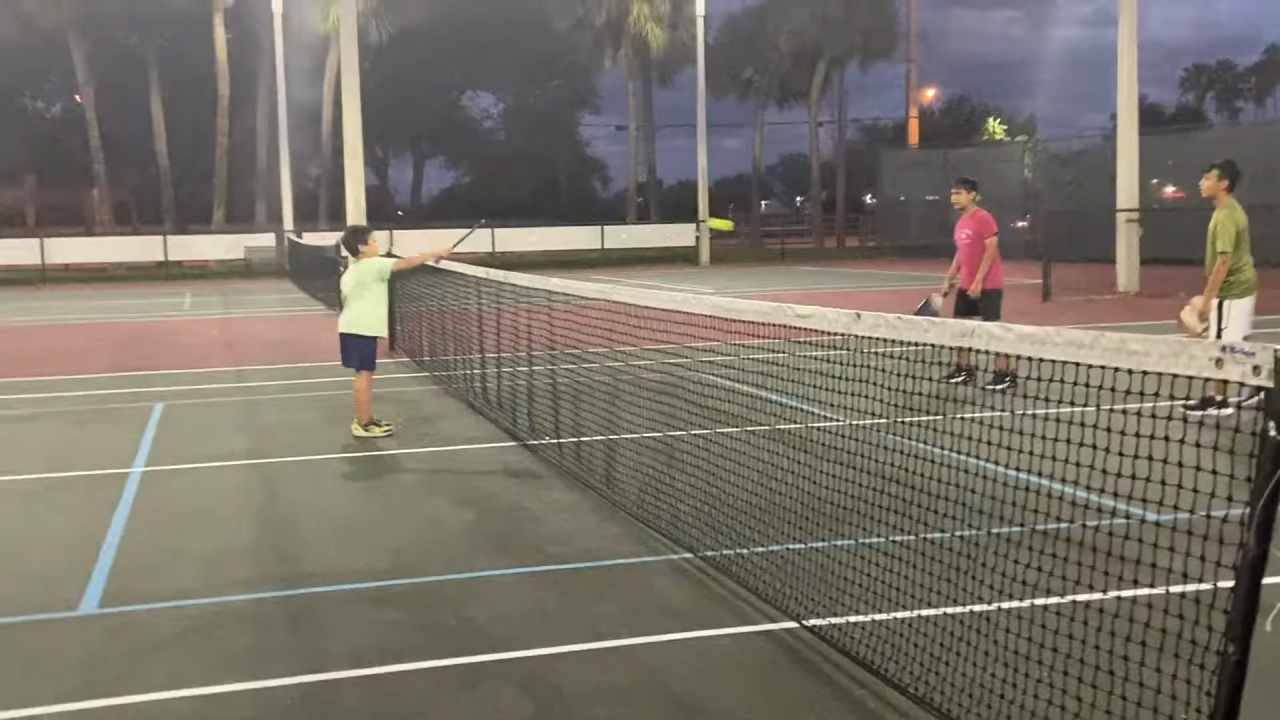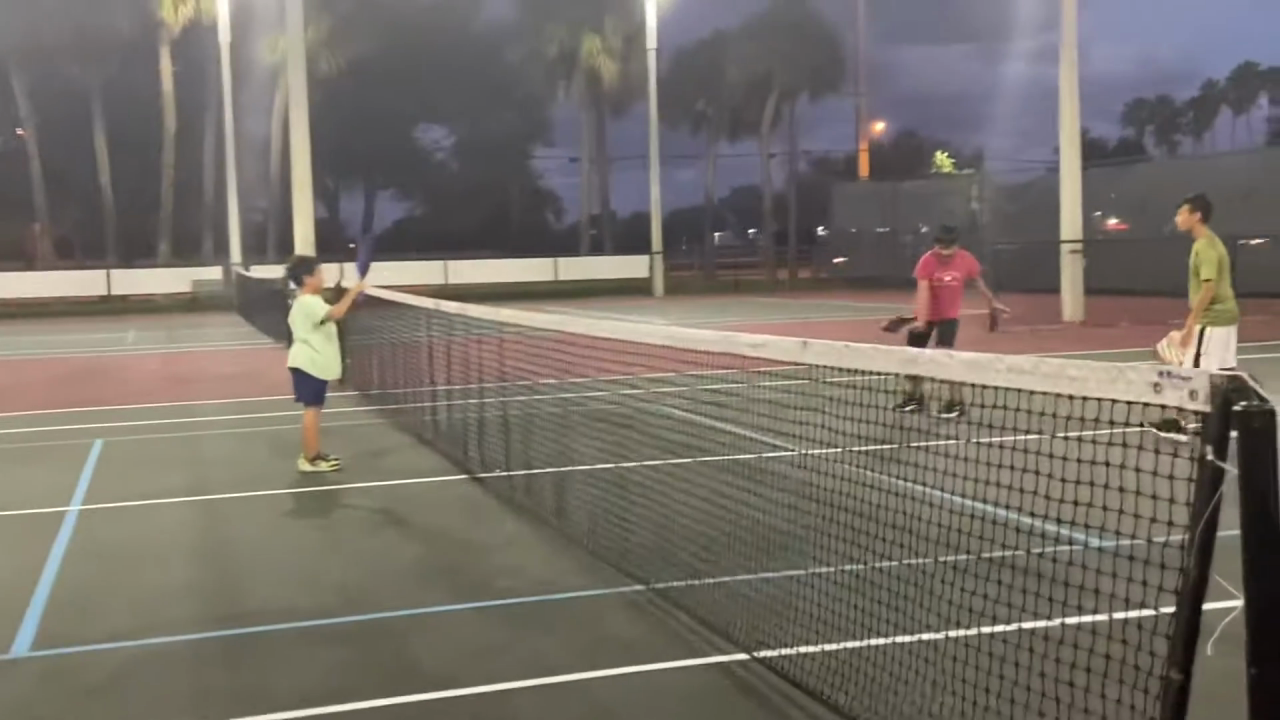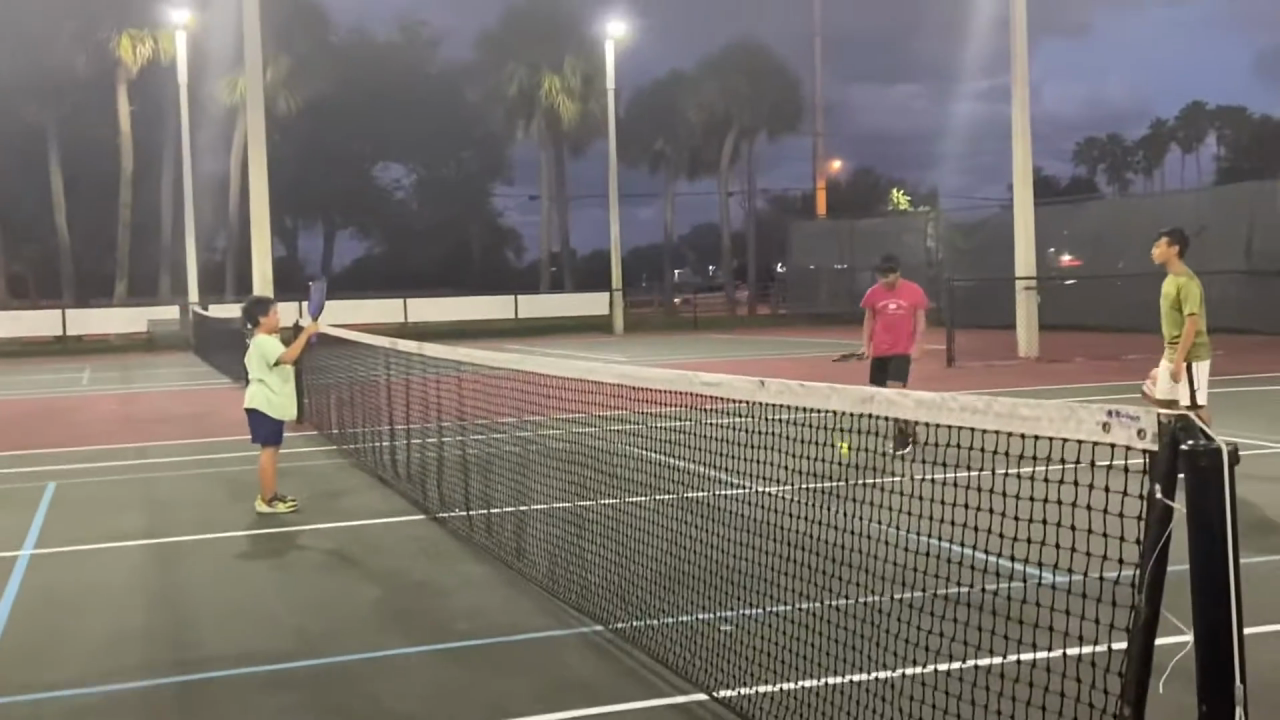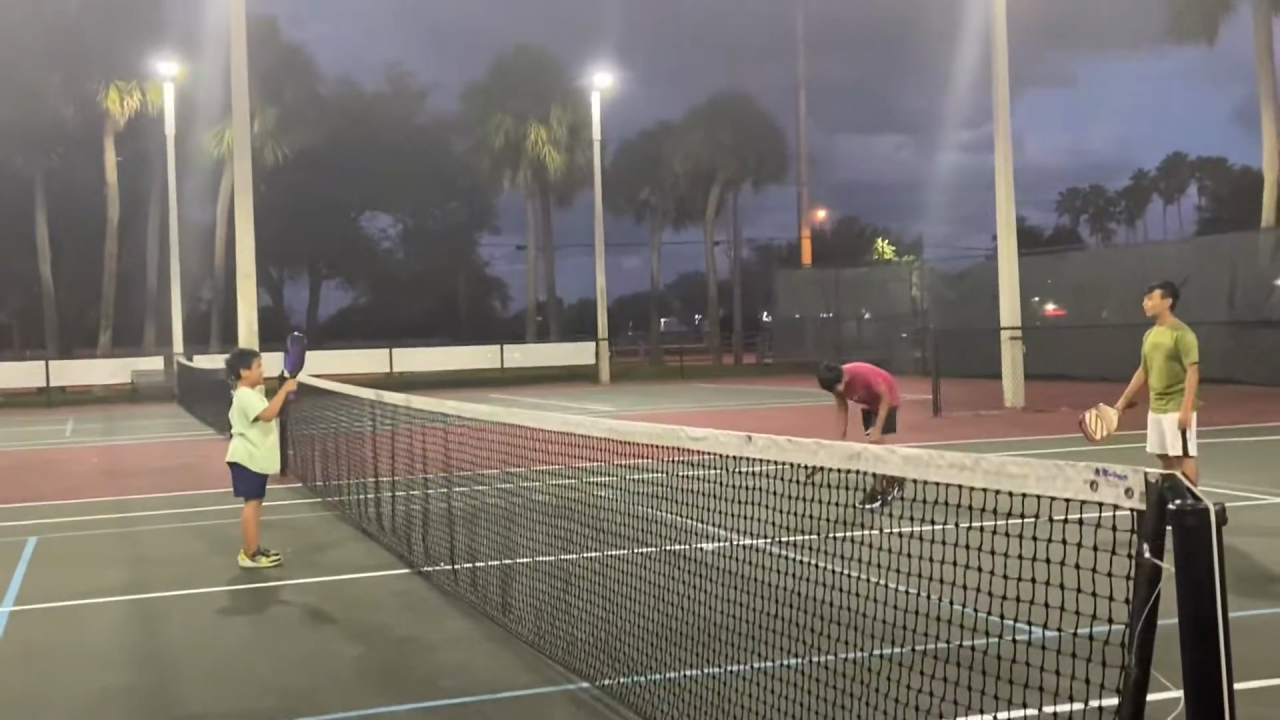
dt=0.5s
person 1, frame 1
left shoulder: (1226, 217)
right shoulder: (1228, 211)
left elbow: (1224, 261)
left wrist: (1207, 298)
right wrist: (1210, 289)
left hip: (1231, 290)
right hip: (1241, 286)
left knee: (1222, 345)
right knee: (1235, 343)
left ankle: (1219, 400)
person 1, frame 2
left shoulder: (1204, 246)
right shoulder: (1212, 242)
left elbow: (1207, 288)
left wrist: (1189, 323)
right wrist: (1191, 324)
left hip: (1213, 318)
right hip: (1224, 315)
left knee: (1193, 369)
right knee: (1224, 371)
left ankle: (1180, 423)
person 1, frame 3
left shoulder: (1187, 281)
right shoulder: (1169, 280)
left elbow: (1192, 322)
left wrist: (1179, 360)
right wrist: (1168, 358)
left hip: (1190, 357)
right hip: (1171, 355)
left knee: (1195, 407)
right knee: (1164, 402)
person 1, frame 4
left shoulder: (1182, 334)
right shoulder: (1150, 335)
left elbow: (1192, 372)
right elbow: (1143, 371)
left wrist: (1186, 409)
right wrist: (1123, 401)
left hip: (1178, 408)
right hip: (1156, 408)
left knee: (1184, 457)
right knee: (1166, 457)
person 2, frame 1
left shoulder: (350, 272)
right shoulder: (373, 265)
left elbow: (345, 298)
right elbow: (405, 262)
right wrist: (435, 255)
left hip: (352, 328)
right hip: (361, 329)
left knee: (364, 374)
right knee: (364, 374)
left ankle: (365, 418)
right ankle: (363, 424)
person 2, frame 2
left shoulder: (305, 302)
right shoulder: (309, 302)
right elbow: (335, 314)
right wrist: (353, 292)
left hip: (312, 362)
right hip: (310, 364)
left knee: (314, 408)
right knee: (312, 409)
left ankle: (313, 453)
right ankle: (310, 458)
person 2, frame 3
left shoulder: (264, 341)
right shoulder: (264, 342)
right elbow: (288, 357)
right wrist: (305, 334)
left hip: (269, 403)
right hip: (265, 404)
left knee: (272, 449)
right knee: (269, 449)
left ankle: (270, 494)
right ankle: (266, 500)
person 2, frame 4
left shoulder: (250, 394)
right shoulder: (246, 395)
left elbow: (266, 415)
right elbow: (267, 414)
right wrist: (284, 391)
left hip: (254, 457)
right hip: (248, 458)
left knee: (255, 503)
right knee: (252, 503)
left ankle: (253, 548)
right ankle: (250, 554)
person 3, frame 1
left shoulder: (984, 218)
right shoulder: (961, 222)
left elbow: (991, 251)
left wrist: (979, 281)
right wrist: (949, 278)
left hip: (988, 284)
right hip: (966, 284)
left ankle: (1005, 374)
right ankle: (964, 369)
person 3, frame 2
left shoulder: (967, 260)
right shoulder: (927, 261)
left elbow: (978, 282)
right elbow: (922, 291)
left wrist: (993, 303)
right wrist: (921, 318)
left hip: (949, 315)
right hip: (926, 314)
left ankle: (956, 402)
right ankle: (914, 397)
person 3, frame 3
left shoulder: (914, 291)
right shoulder: (873, 294)
left elbow: (920, 319)
left wrist: (918, 345)
right wrist: (866, 345)
left hip: (903, 350)
right hip: (879, 351)
left knee: (895, 390)
left ankle: (906, 433)
right ankle: (902, 428)
person 3, frame 4
left shoulder: (864, 374)
right shoulder: (835, 383)
left elbow: (885, 397)
right elbow: (842, 407)
left wrist: (878, 428)
right wrist: (842, 434)
left hip: (886, 398)
right hip: (868, 403)
left knee: (878, 442)
right knee: (874, 443)
left ankle: (878, 491)
right ankle: (892, 482)
